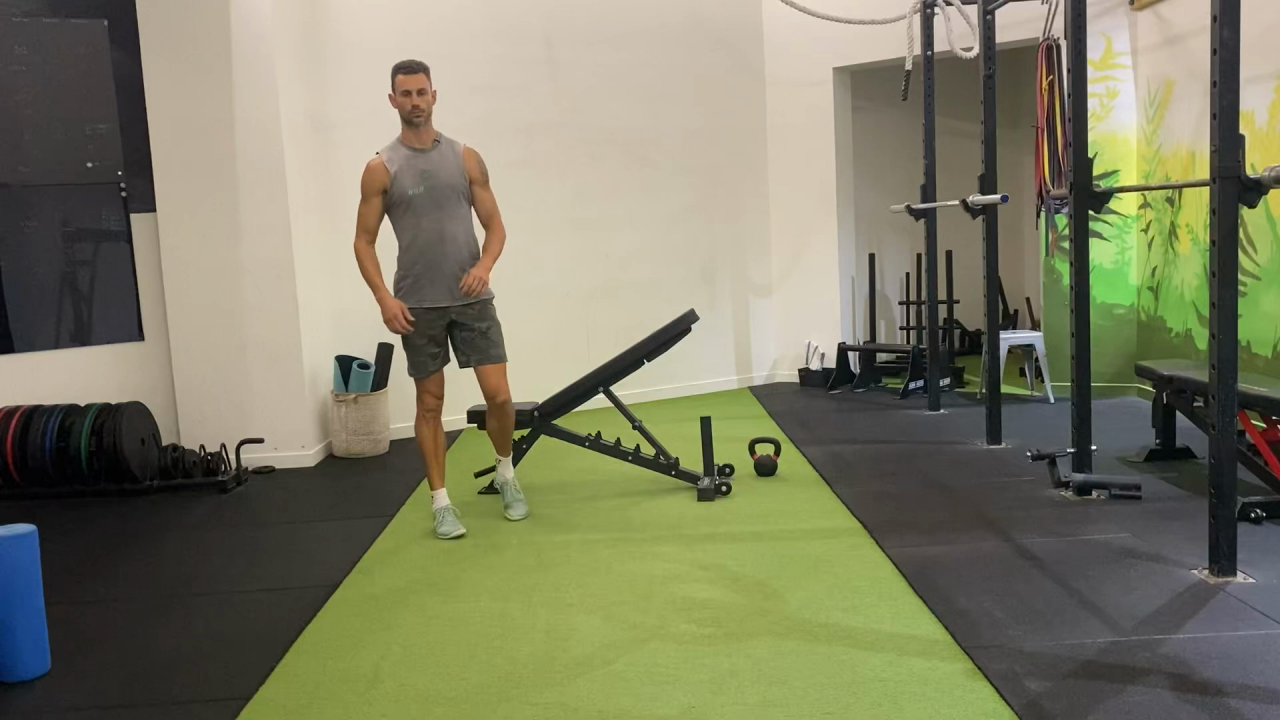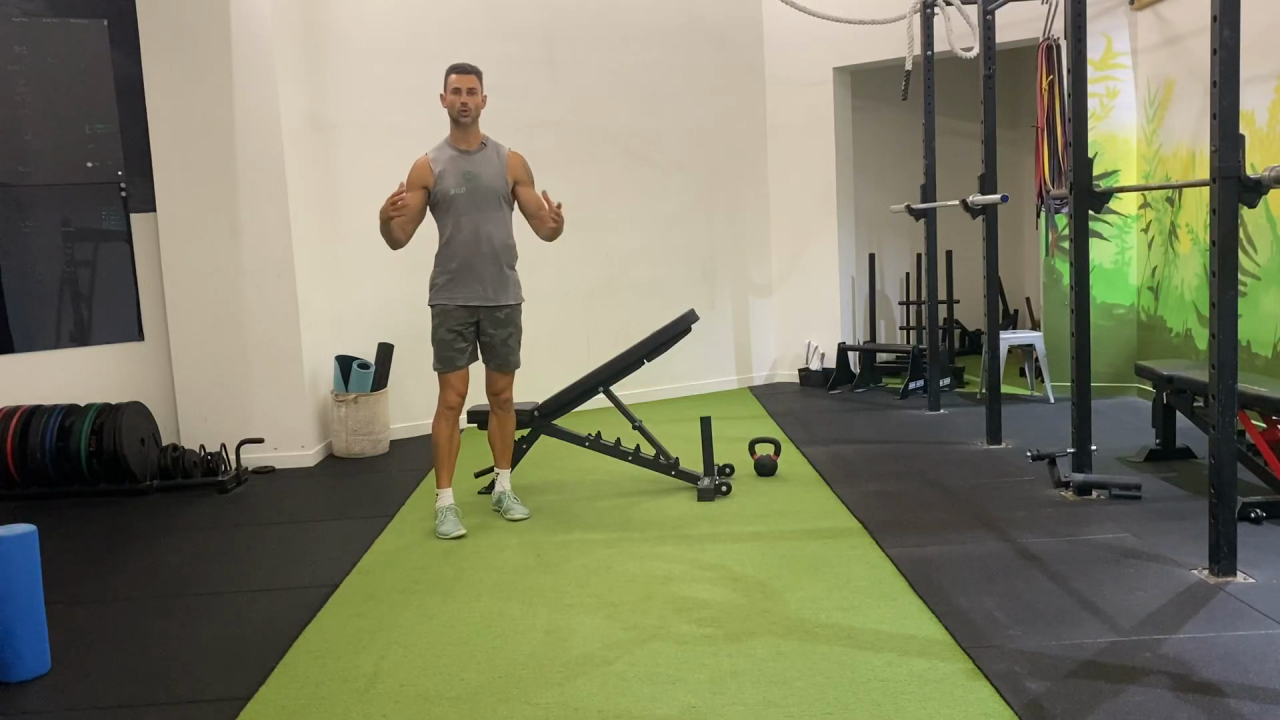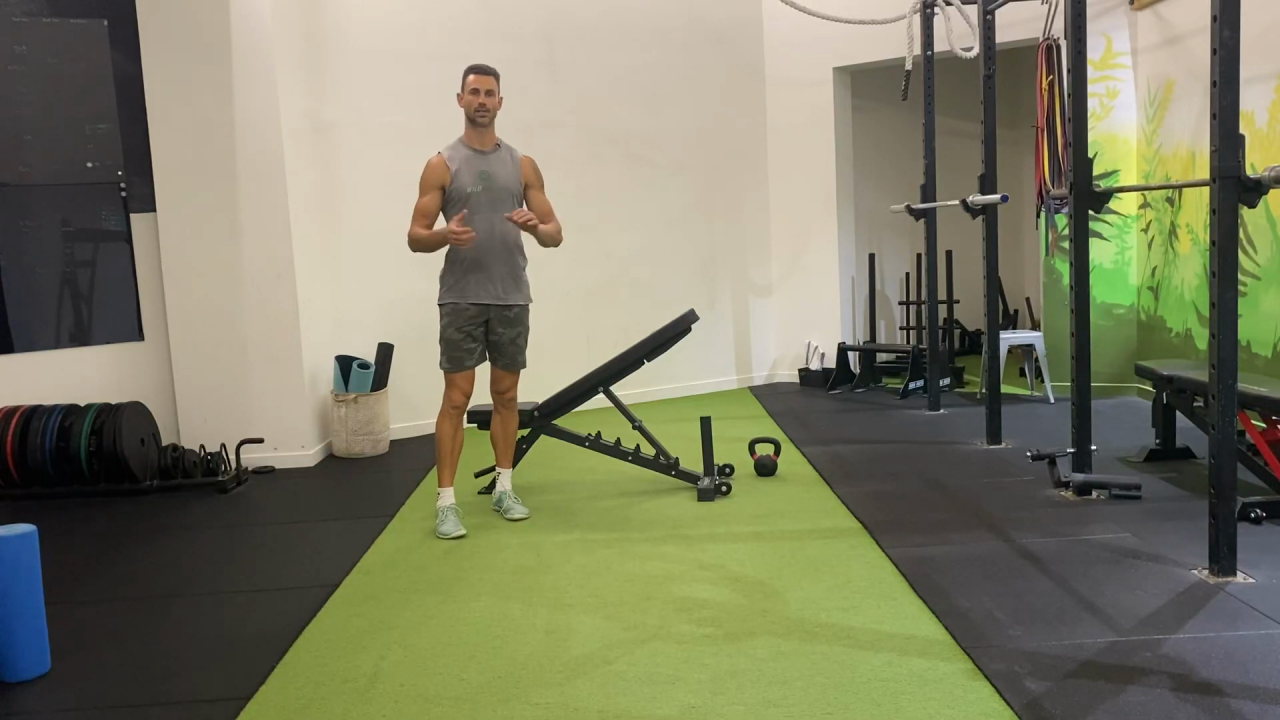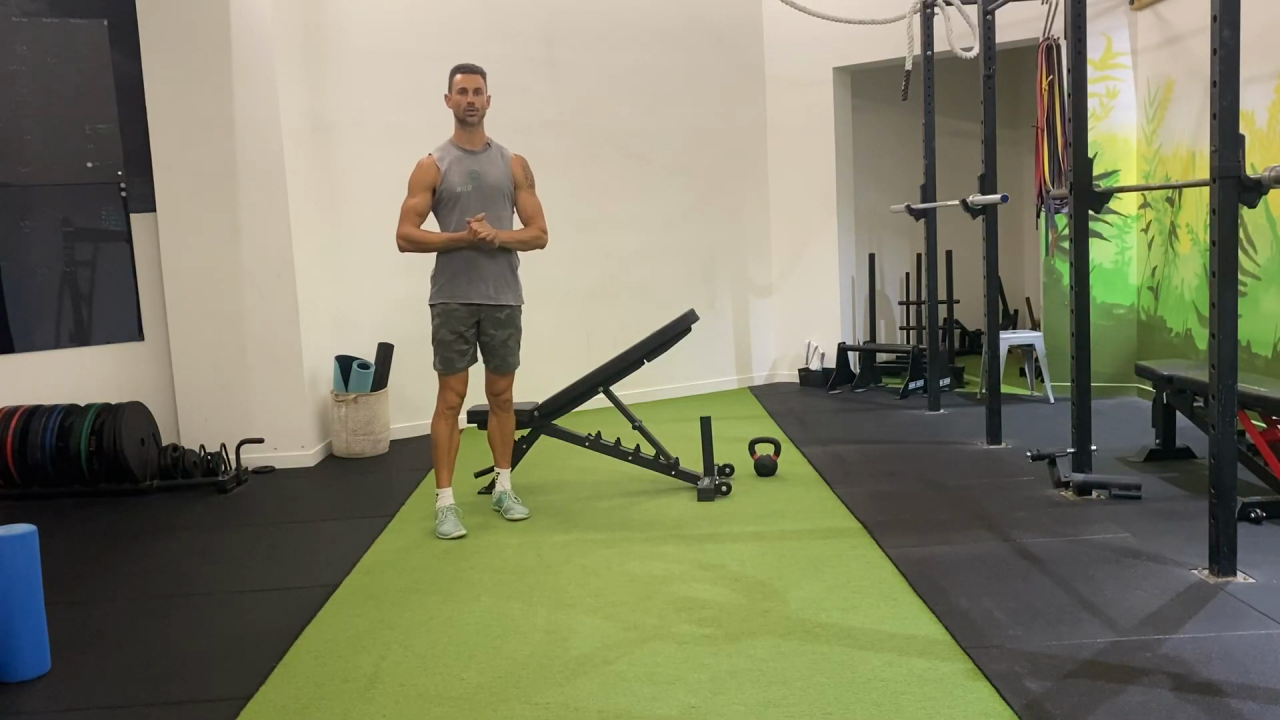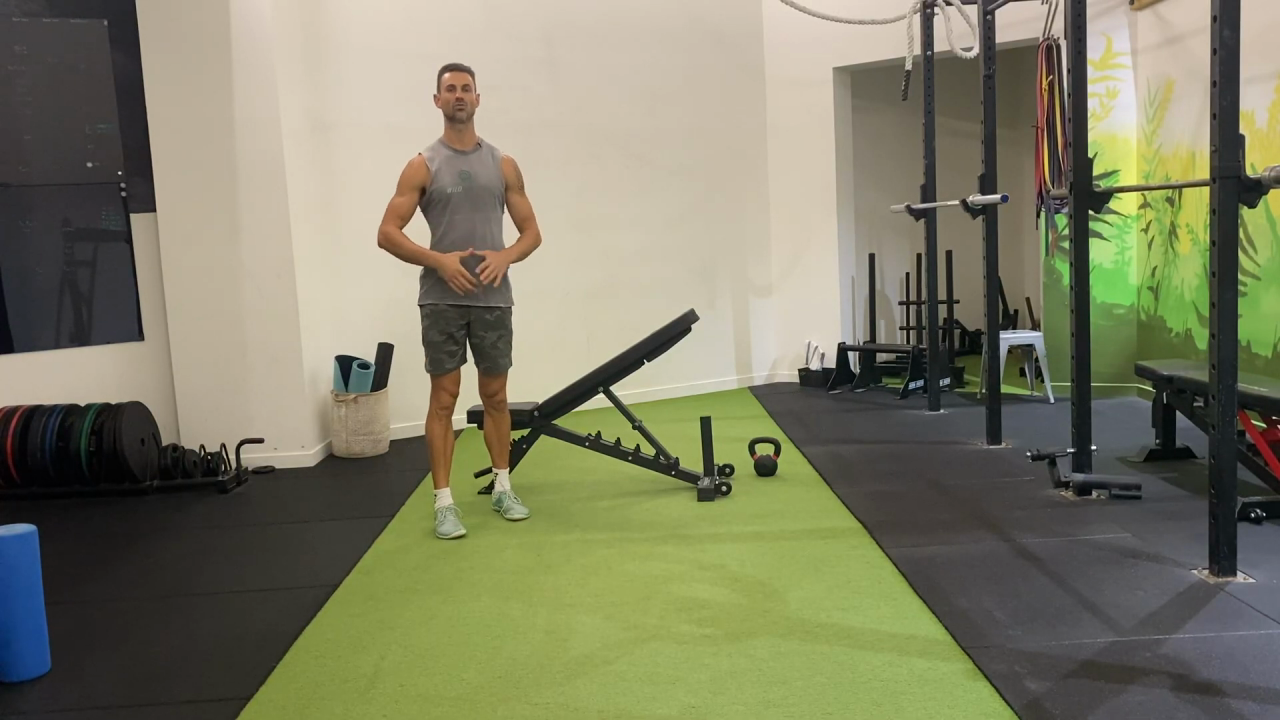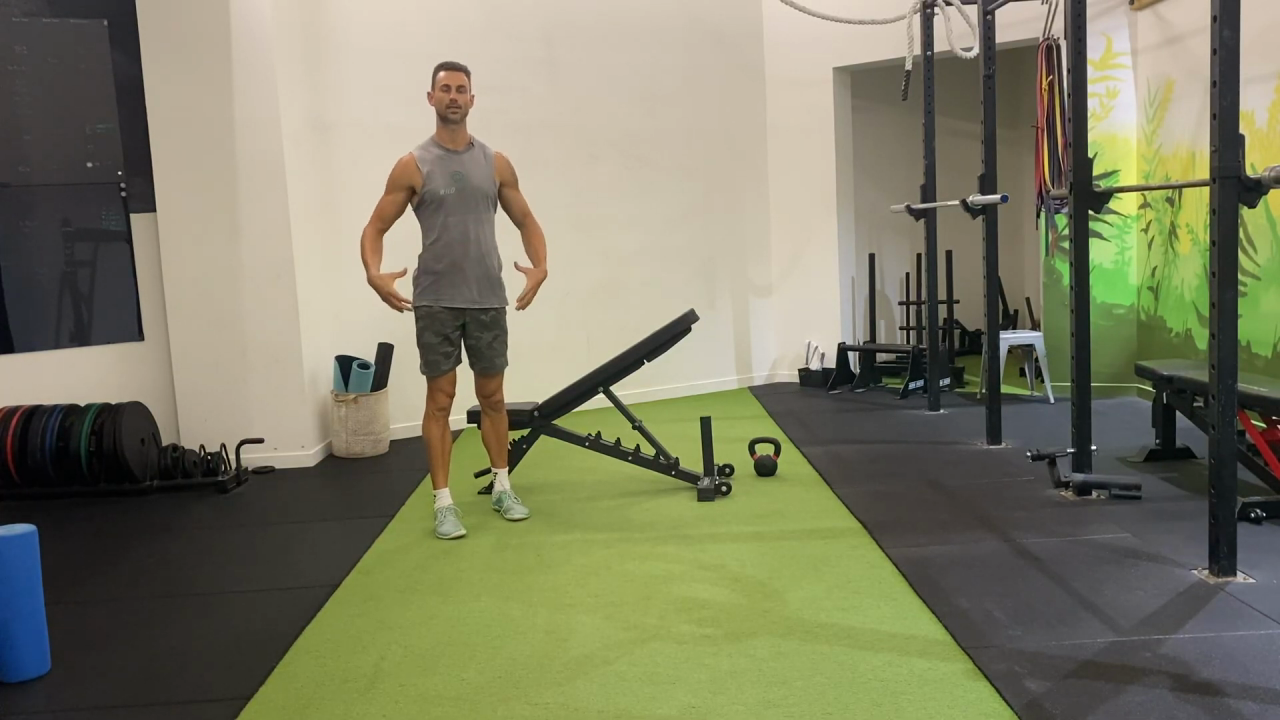
dt=0.7s
person 1, frame 1
left shoulder: (466, 157)
right shoulder: (381, 167)
left elbow: (494, 226)
right elbow: (364, 240)
left wrist: (485, 265)
right wrist: (385, 297)
left hip: (470, 297)
right hip: (418, 304)
left knee: (499, 395)
right knee: (430, 402)
left ankle: (505, 470)
right ankle: (441, 501)
person 1, frame 2
left shoulder: (510, 161)
right shoulder: (428, 167)
left elbow: (543, 228)
right elbow: (400, 238)
left wrist: (555, 222)
right wrist: (387, 222)
left hip: (503, 298)
right hip: (451, 300)
left knee: (501, 396)
right knee: (451, 400)
left ankle: (503, 487)
right ankle: (445, 501)
person 1, frame 3
left shoulder: (522, 164)
right shoulder: (441, 164)
left elbow: (554, 235)
right elbow: (416, 238)
left wrist: (538, 226)
right wrist: (442, 235)
left hip: (512, 297)
right hip: (461, 298)
left knee: (505, 394)
right knee: (456, 398)
left ankle: (503, 487)
right ankle: (446, 501)
person 1, frame 4
left shoulder: (513, 164)
right shoulder: (432, 166)
left elbow: (539, 233)
right elbow: (405, 236)
left wrist: (496, 235)
right wrist: (462, 237)
left hip: (503, 297)
right hip: (452, 299)
left knee: (501, 395)
right knee: (451, 398)
left ankle: (503, 487)
right ankle: (445, 501)
person 1, frame 5
left shoulder: (503, 165)
right shoulder: (422, 166)
left elbow: (531, 231)
right elbow: (387, 233)
left wrist: (505, 257)
right wrist: (436, 259)
left hip: (493, 299)
right hip: (441, 299)
left knee: (495, 395)
right knee: (443, 398)
left ankle: (501, 486)
right ankle: (444, 501)
person 1, frame 6
left shoulder: (495, 163)
right shoulder: (412, 166)
left elbow: (526, 221)
right elbow: (375, 227)
left wrist: (540, 265)
right wrist: (375, 273)
left hip: (488, 299)
right hip: (435, 302)
left knee: (492, 395)
right knee: (440, 398)
left ankle: (502, 486)
right ankle: (443, 501)
